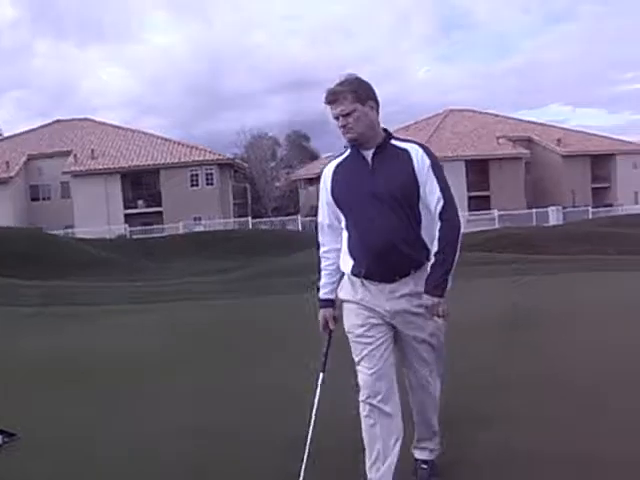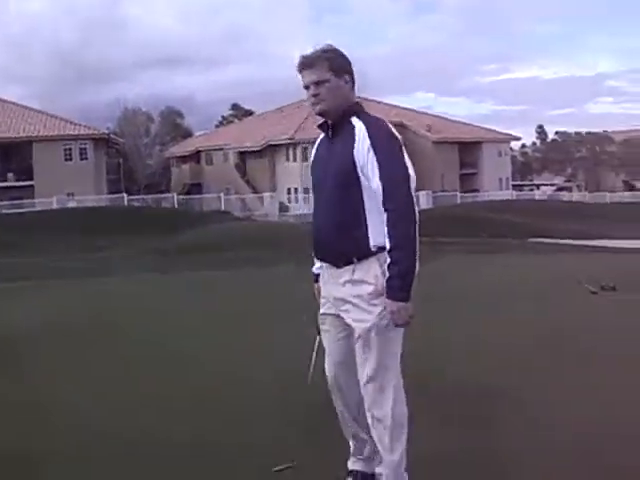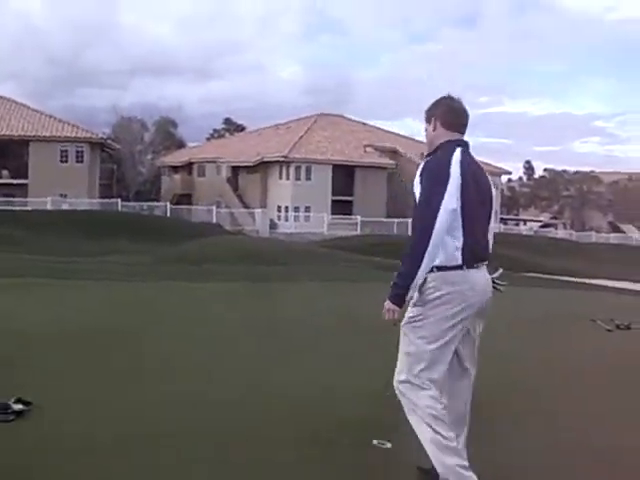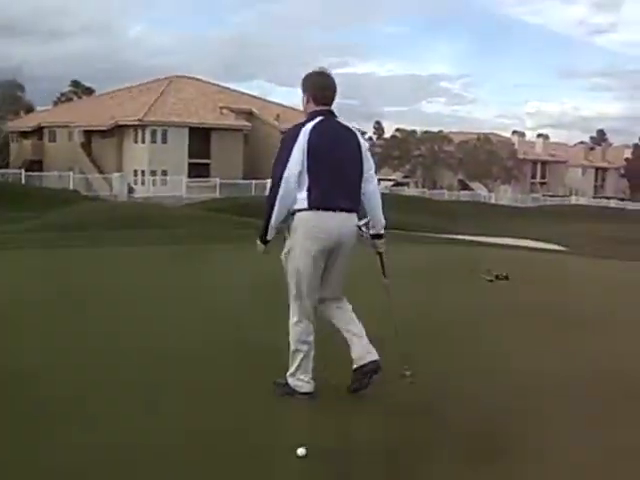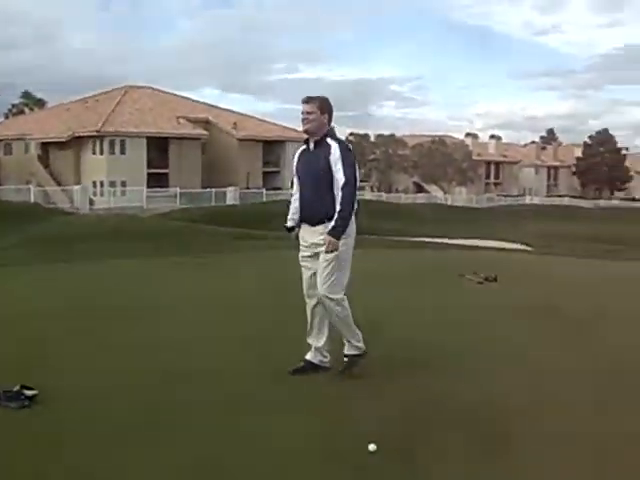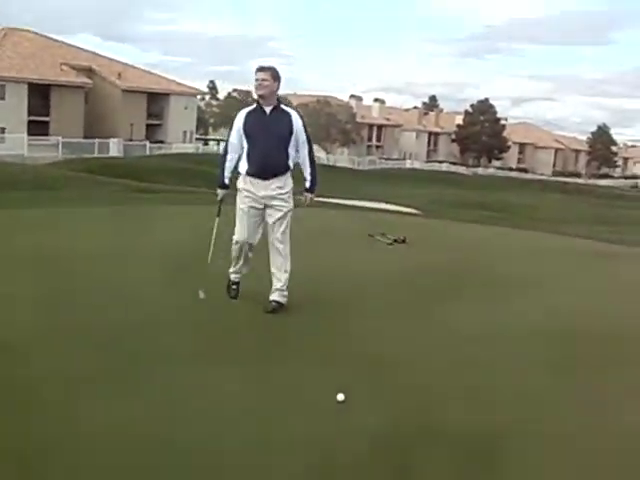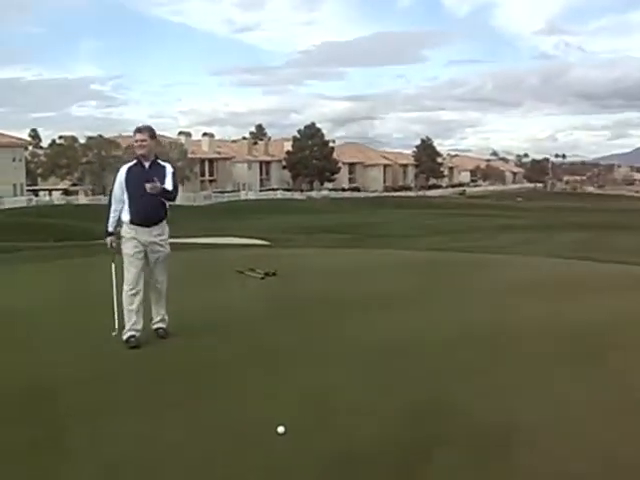
dt=0.7s
person 1, frame 1
left shoulder: (416, 157)
right shoulder: (334, 174)
left elbow: (446, 221)
right elbow: (330, 239)
left wrist: (438, 285)
right wrist: (327, 295)
left hip: (416, 289)
right hip: (361, 295)
left knee: (425, 383)
right knee: (374, 393)
person 1, frame 2
left shoulder: (372, 133)
right shoulder: (322, 144)
left elbow: (400, 210)
left wrist: (400, 288)
right wrist: (319, 272)
left hip: (373, 276)
right hip: (334, 277)
left knee: (379, 385)
right knee: (339, 378)
person 1, frame 3
left shoulder: (438, 164)
right shoulder: (478, 170)
left elbow: (427, 232)
left wrist: (397, 293)
left hip: (445, 285)
right hip: (478, 282)
left knee: (414, 382)
right knee: (456, 378)
person 1, frame 4
left shoulder: (298, 135)
right shoulder: (354, 137)
left elbow: (283, 186)
right elbow: (370, 186)
left wrist: (266, 234)
right wrist: (377, 230)
left hip: (310, 224)
right hip: (346, 224)
left knee: (302, 306)
right knee: (332, 300)
left ankle: (300, 381)
right ankle: (364, 357)
person 1, frame 5
left shoulder: (338, 150)
right shoulder: (301, 154)
left elbow: (347, 192)
left wrist: (336, 232)
right wrist: (292, 224)
left hip: (335, 232)
right hip: (308, 232)
left knee: (329, 293)
right knee: (313, 296)
left ankle: (355, 347)
right ankle: (318, 355)
person 1, frame 6
left shoulder: (292, 117)
right shoulder: (244, 116)
left elbow: (304, 152)
right elbow: (232, 150)
left wrist: (310, 185)
right wrist: (223, 183)
left hip: (280, 186)
right hip: (249, 184)
left knee: (279, 242)
right knee: (242, 238)
left ankle: (279, 295)
right ankle: (236, 275)
person 1, frame 7
left shoulder: (166, 169)
right shoulder: (125, 170)
left elbow: (172, 194)
right elbow: (115, 201)
left wrist: (159, 190)
right wrist: (110, 231)
left hip: (158, 232)
right hip: (131, 232)
left knee: (159, 281)
right knee: (132, 283)
left ankle: (160, 322)
right ankle: (131, 331)
